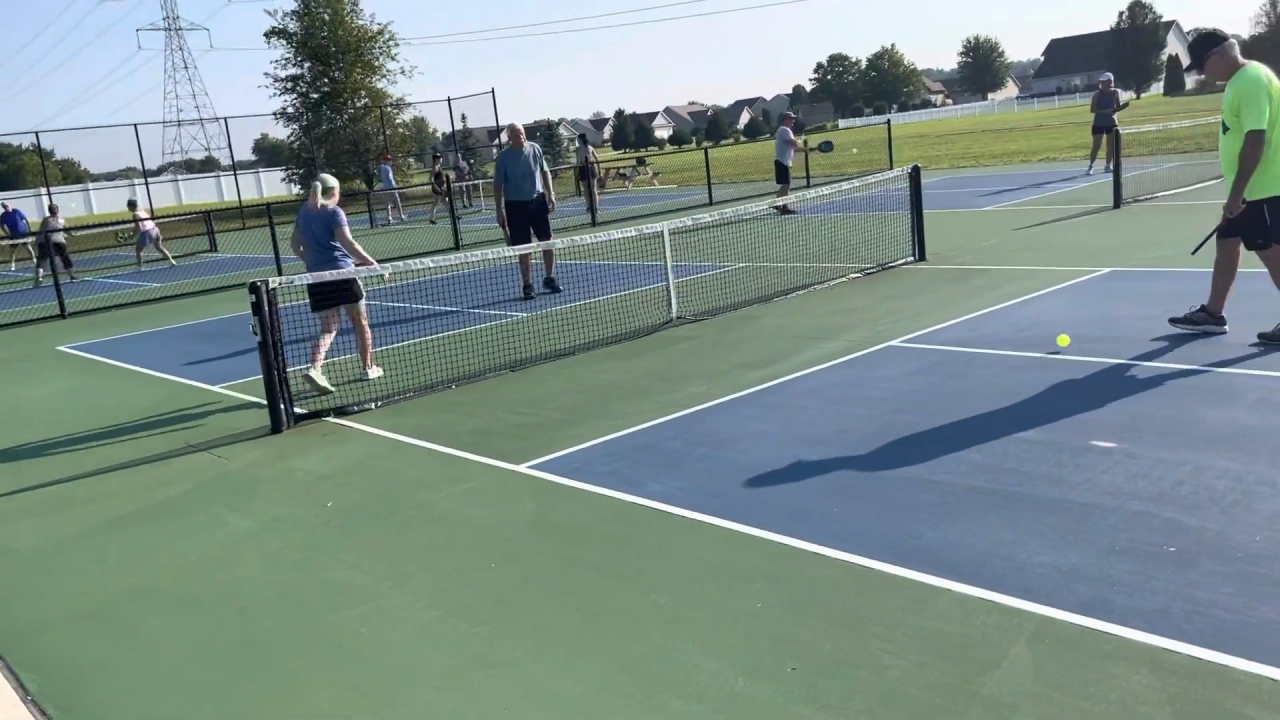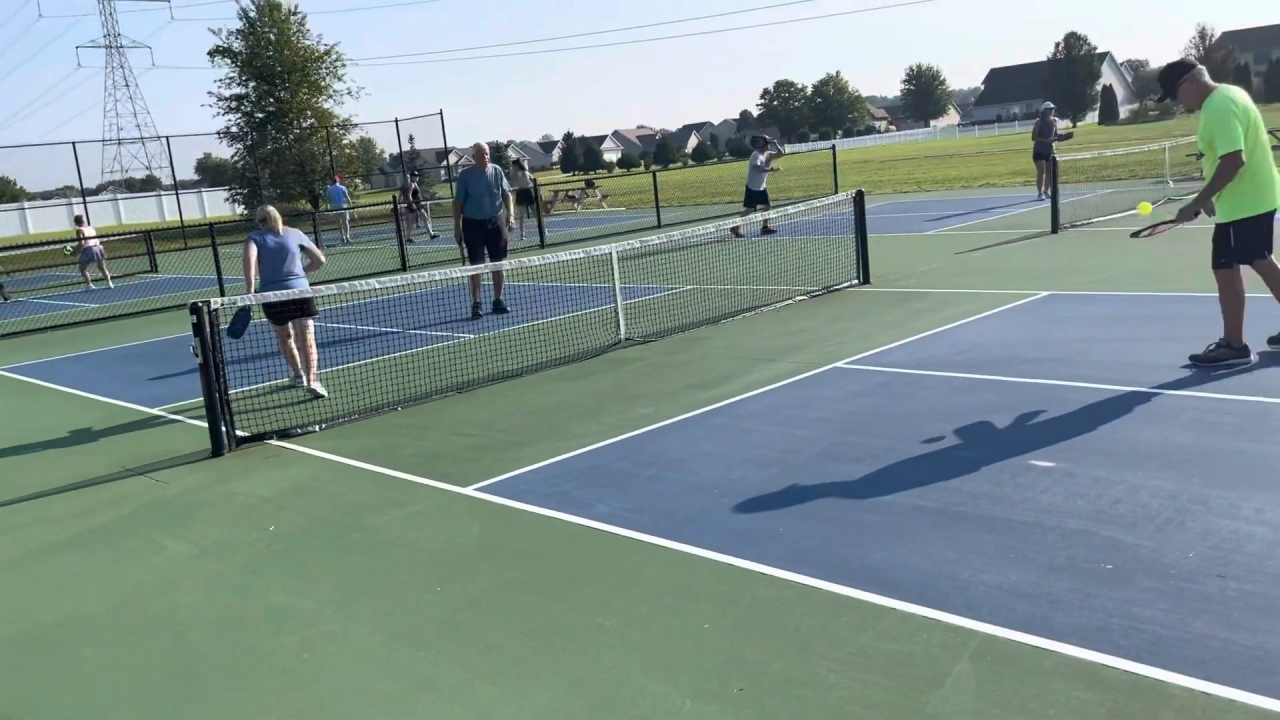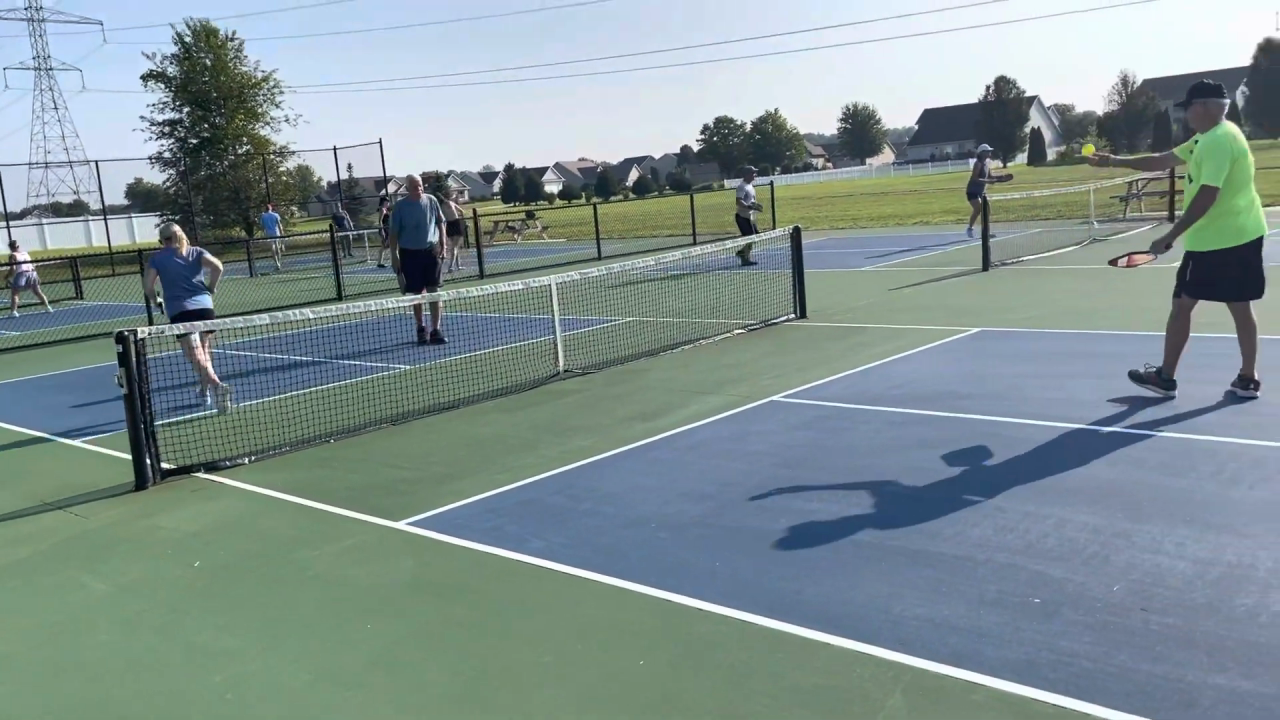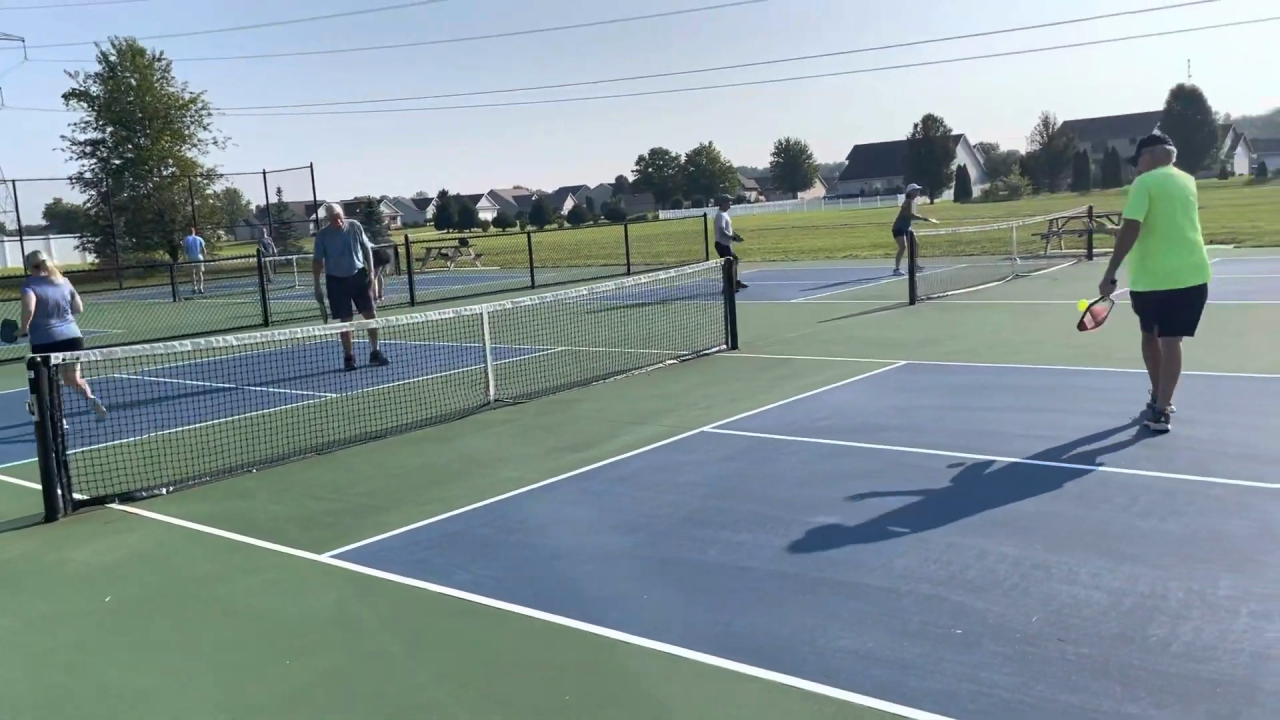
dt=0.5s
person 1, frame 1
left shoulder: (1251, 82)
right shoulder: (1241, 80)
left wrist: (1236, 192)
right wrist: (1236, 189)
right hip: (1246, 187)
right knee: (1227, 244)
right ankle: (1213, 313)
person 1, frame 2
left shoulder: (1217, 108)
right shoulder: (1229, 94)
left elbow: (1233, 160)
left wrist: (1199, 201)
right wrist: (1210, 195)
left hip: (1243, 203)
left knee: (1226, 270)
left ankle: (1234, 345)
person 1, frame 3
left shoulder: (1217, 140)
right shoulder: (1218, 136)
left elbow: (1207, 195)
right elbow: (1164, 160)
left wrist: (1170, 237)
right wrist: (1115, 161)
left hip: (1215, 239)
right hip: (1245, 235)
left knee: (1182, 303)
right knee: (1241, 305)
left ankle: (1166, 376)
right ankle: (1248, 378)
person 1, frame 4
left shoulder: (1144, 183)
right shoulder: (1187, 182)
left elbow: (1130, 229)
left wrist: (1110, 275)
right wrist: (1116, 233)
left hip: (1149, 277)
right hip: (1191, 275)
left knee: (1150, 336)
right knee: (1171, 342)
left ankle: (1159, 401)
right ankle: (1162, 410)
person 2, frame 1
left shoulder: (304, 212)
right shoulder: (333, 212)
left elbow: (295, 244)
right elbow: (347, 242)
right wrist: (373, 265)
right hip: (342, 273)
left knee: (328, 328)
right knee: (360, 322)
left ankle: (314, 370)
right ankle: (368, 368)
person 2, frame 2
left shoulder: (255, 237)
right shoulder: (295, 234)
left elbow: (249, 258)
right elbow: (319, 260)
left wrist: (250, 290)
left hip: (271, 295)
right hip: (299, 290)
left knee: (286, 337)
right knee: (307, 339)
left ankle: (299, 375)
right ankle: (312, 382)
person 2, frame 3
left shoulder: (157, 257)
right shoulder: (196, 252)
left elbow: (148, 286)
right elbow: (217, 266)
left wrist: (154, 300)
right wrist: (211, 287)
left hip: (180, 311)
right hip: (204, 306)
left knee: (196, 357)
right knee: (203, 350)
left ankle: (217, 386)
right ankle: (206, 389)
person 2, frame 4
left shoulder: (29, 284)
right shoulder: (64, 282)
left elbow: (28, 308)
right elbow: (79, 308)
left wrist: (23, 328)
left hip: (44, 341)
right hip: (71, 335)
right knee: (73, 379)
right ankle: (90, 398)
person 3, frame 1
left shoulder: (535, 149)
right shoulder: (503, 157)
left elbow: (545, 172)
right elbow: (498, 185)
left wrist: (550, 194)
right wrist: (499, 211)
left hip: (538, 201)
right hip: (516, 206)
left knee: (547, 241)
left ankle: (549, 278)
right ankle: (527, 285)
person 3, frame 2
left shoulder: (496, 171)
right shoulder: (465, 175)
left elbow: (507, 194)
right elbow: (458, 202)
left wrist: (510, 214)
right wrist: (457, 226)
left hip: (495, 221)
right hip: (473, 224)
left knee: (498, 263)
right knee: (476, 265)
left ankle: (498, 301)
right ankle: (476, 304)
person 3, frame 3
left shoulder: (431, 201)
right shoulder: (400, 206)
left elbow: (440, 224)
right elbow: (394, 233)
left wrist: (442, 246)
right wrist: (394, 256)
left hip: (431, 251)
right hip: (409, 254)
left knee: (433, 291)
right knee: (417, 294)
left ankle: (435, 331)
right ankle: (421, 328)
person 3, frame 4
left shoulder: (355, 226)
right shoulder: (322, 235)
left elbow: (366, 248)
right elbow: (317, 261)
left wrist: (370, 270)
right wrist: (317, 286)
left hip: (358, 276)
right hip: (336, 281)
left knee: (370, 314)
right knee: (345, 320)
left ankle: (375, 352)
right ankle: (349, 357)
